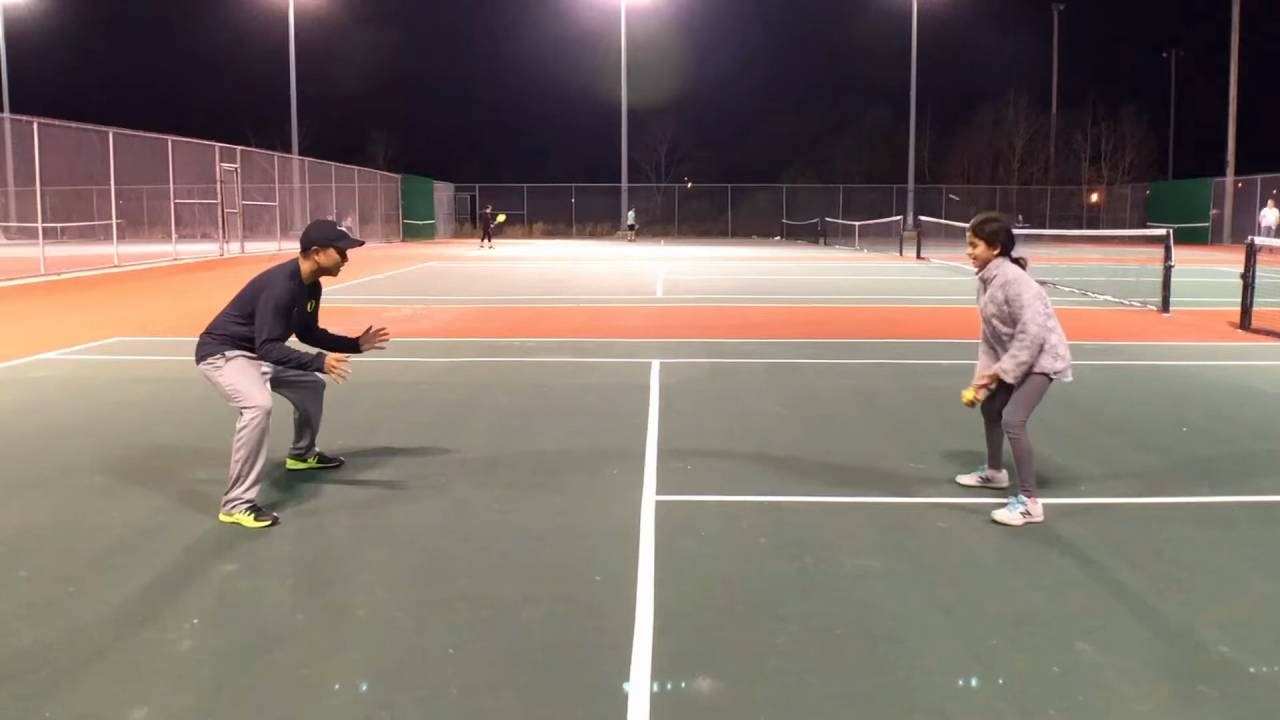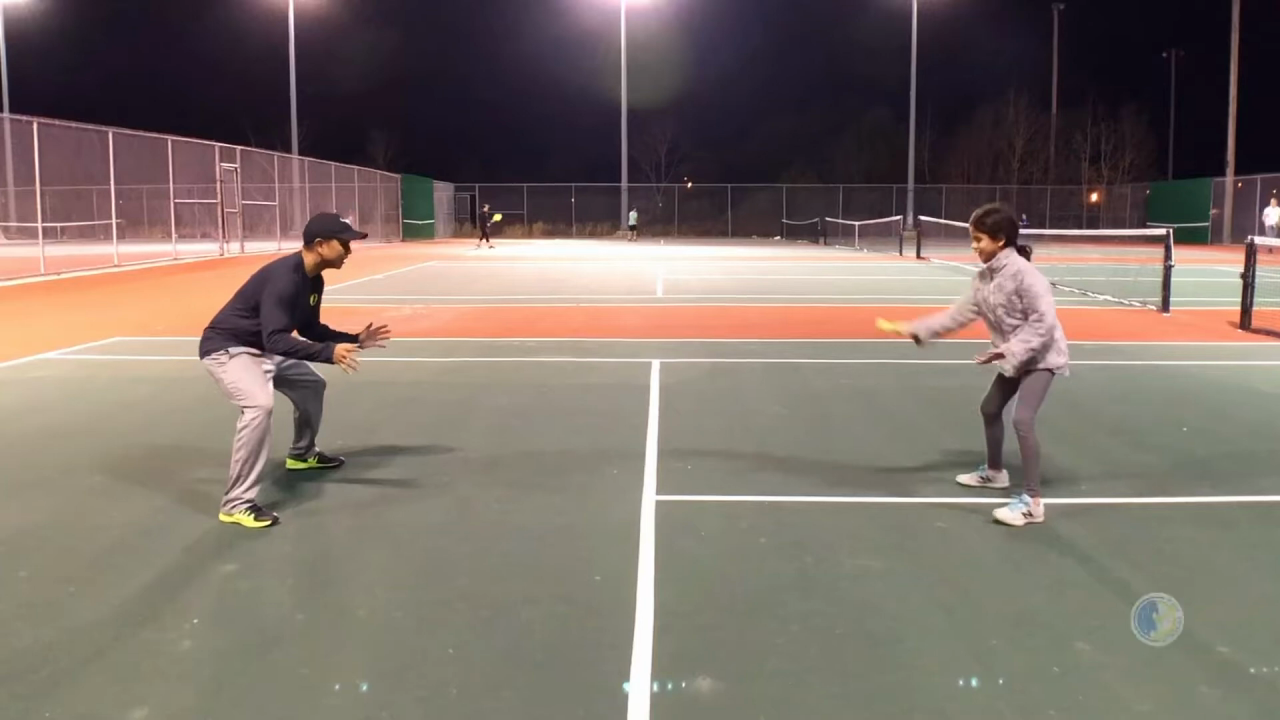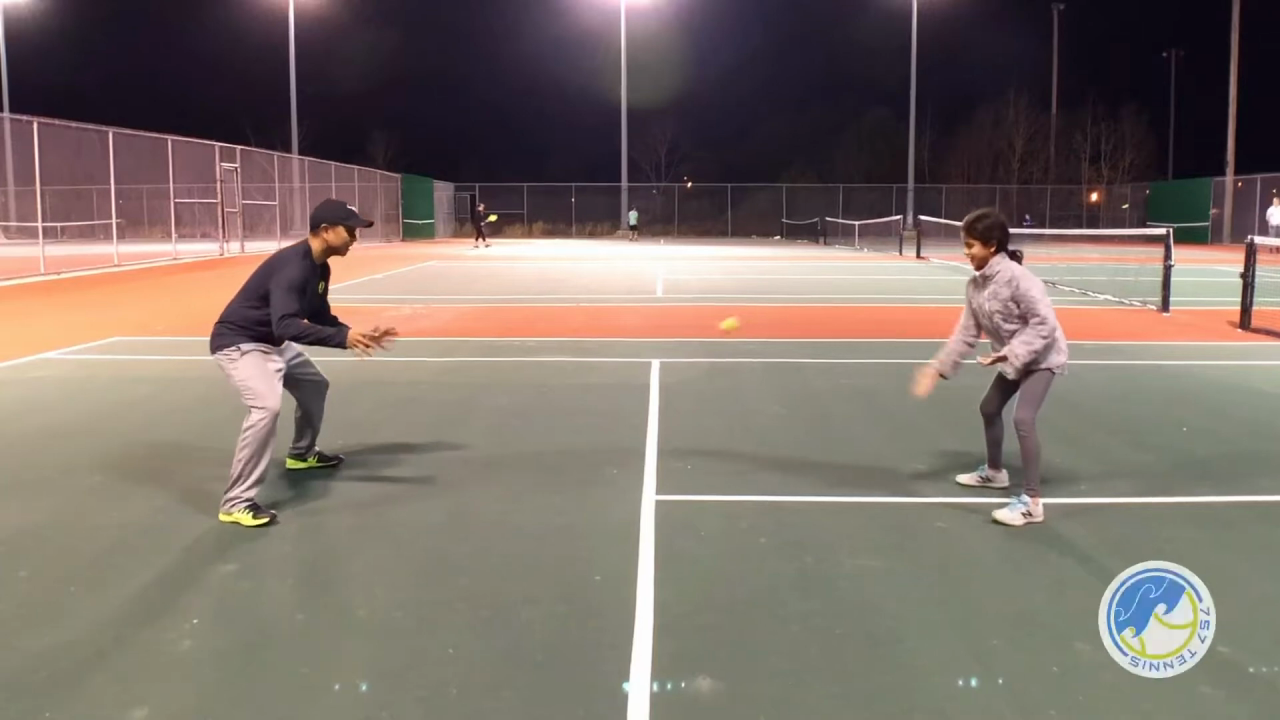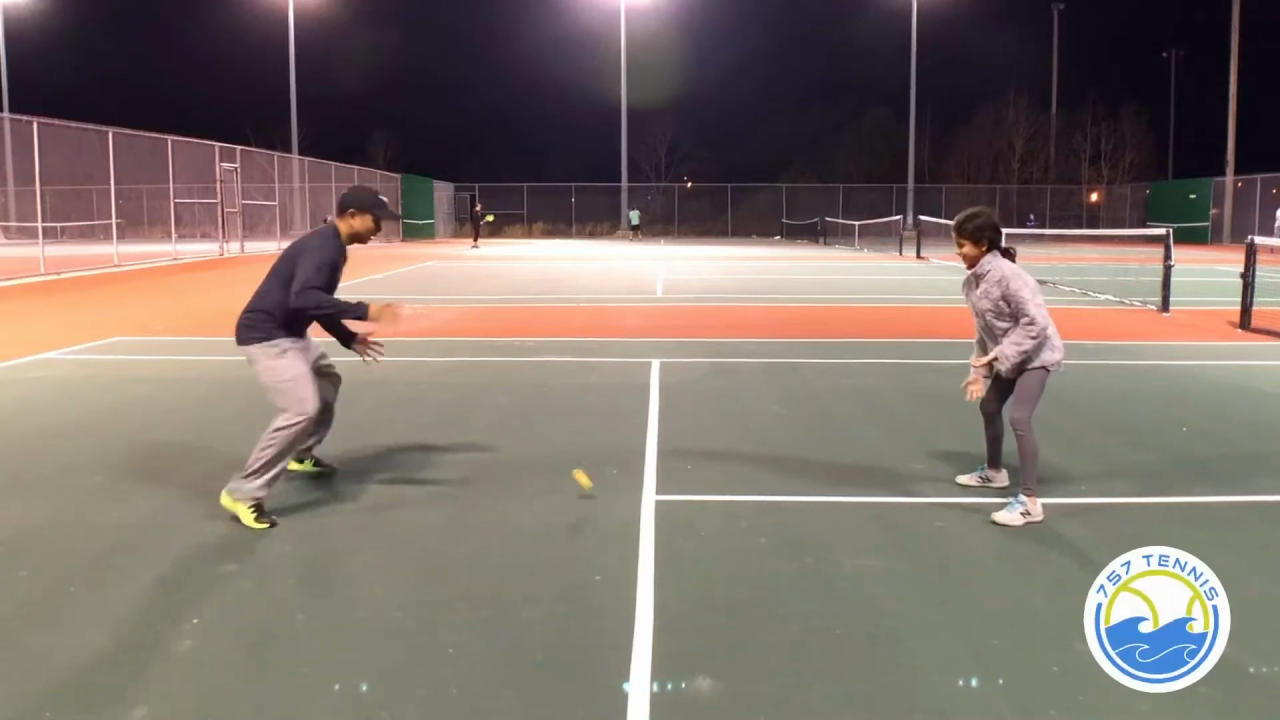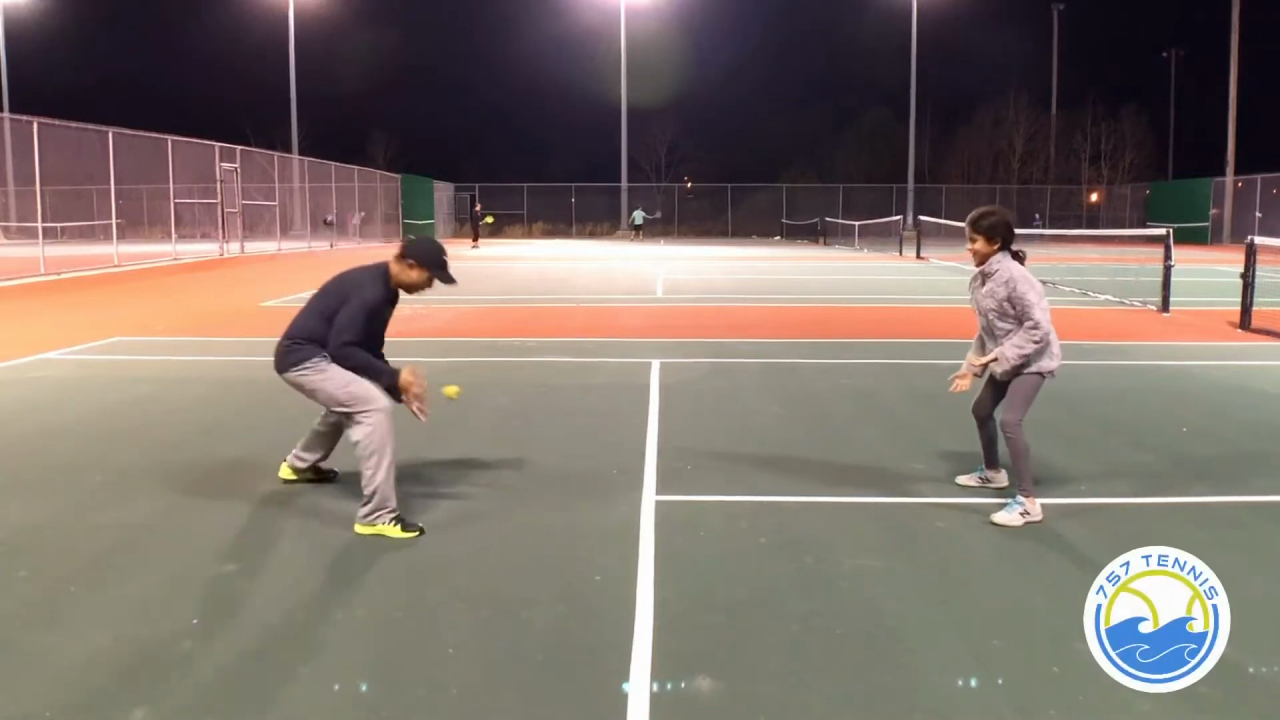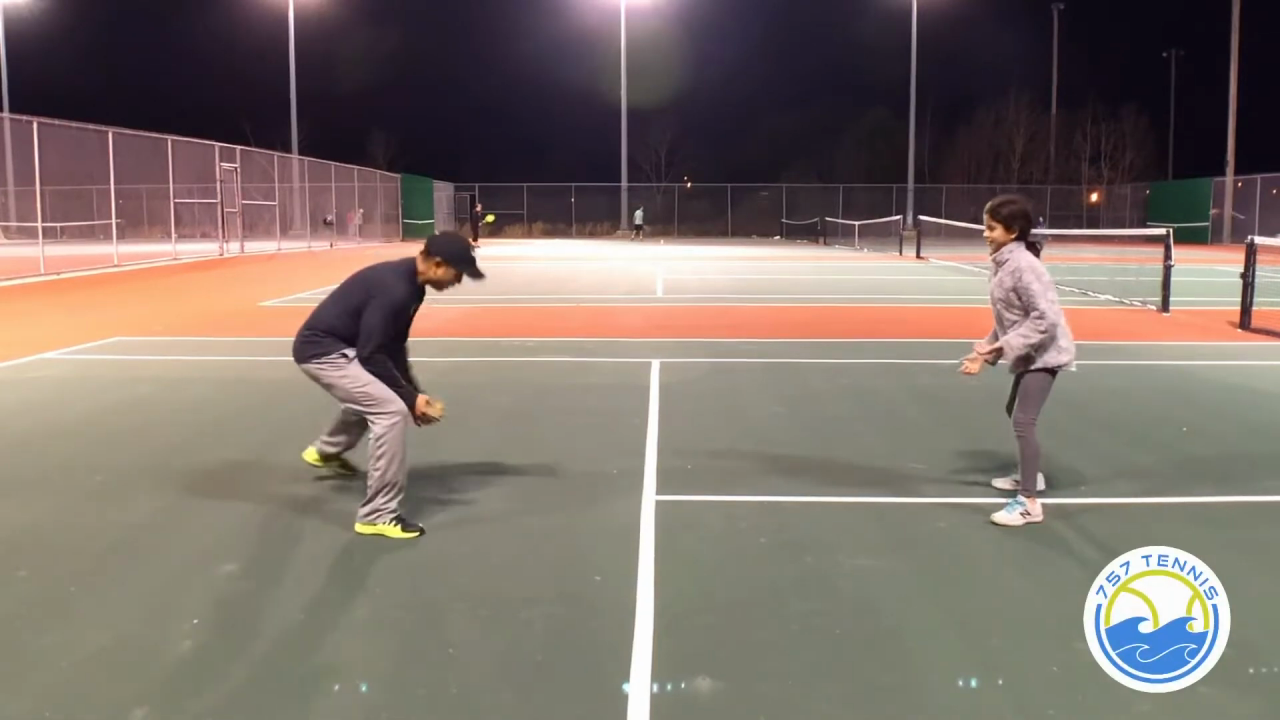
dt=0.3s
person 1, frame 1
left shoulder: (1014, 281)
right shoulder: (986, 283)
left elbow: (1032, 334)
right elbow: (989, 336)
left wrist: (1000, 371)
right wrist: (986, 374)
left hip: (1042, 358)
right hip: (1017, 360)
left knee: (1013, 422)
right knee: (990, 408)
left ankle: (1029, 502)
right ankle: (995, 471)
person 1, frame 2
left shoulder: (1023, 273)
right shoulder: (986, 277)
left elbow: (1045, 322)
right elbow: (960, 312)
left wrist: (1009, 350)
right wrist: (917, 330)
left hip: (1042, 357)
right hip: (1015, 358)
left knee: (1023, 420)
right knee: (990, 408)
left ankle: (1032, 501)
right ankle: (995, 471)
person 1, frame 3
left shoulder: (1016, 278)
right shoulder: (976, 284)
left elbow: (1045, 323)
right elbow: (967, 332)
left wrist: (1011, 353)
right wrist: (938, 367)
left hip: (1041, 357)
right hip: (1013, 360)
left knee: (1024, 420)
right knee: (989, 408)
left ankle: (1031, 502)
right ankle: (994, 471)
person 1, frame 4
left shoulder: (1008, 276)
right shoulder: (972, 282)
left elbow: (1035, 323)
right elbow: (985, 331)
left wrist: (1001, 354)
right wrist: (980, 370)
left hip: (1036, 354)
right hip: (1008, 357)
left knee: (1019, 419)
right knee: (989, 407)
left ankle: (1030, 502)
right ankle: (994, 471)
person 1, frame 5
left shoulder: (1015, 277)
right shoulder: (979, 279)
left elbow: (1038, 327)
left wrist: (1000, 355)
right wrist: (972, 366)
left hip: (1033, 359)
right hip: (1007, 360)
left knee: (1009, 421)
right knee: (982, 411)
left ankle: (1027, 502)
right ankle: (993, 472)
person 1, frame 6
left shoulder: (1024, 267)
right shoulder: (1000, 266)
left elbow: (1044, 319)
left wrist: (1007, 345)
right wrist: (984, 351)
left hip: (1043, 354)
right hip: (1027, 355)
left knee: (1023, 422)
right knee: (1015, 413)
left ankle: (1028, 503)
right ankle: (1029, 476)
person 2, frame 1
left shoulder: (311, 286)
right shoulder: (280, 286)
left elbow: (308, 333)
right elbow: (268, 347)
left wrist: (355, 344)
right wrist: (318, 361)
left hip: (256, 349)
right hip: (222, 352)
left knee: (311, 386)
right knee: (259, 405)
left ankle: (302, 454)
right ankle: (237, 503)
person 2, frame 2
left shoulder: (313, 280)
right shoulder: (284, 278)
left elbow: (309, 328)
right elbow: (276, 339)
left wrist: (354, 340)
right wrist: (329, 352)
left hip: (261, 347)
right hip: (227, 347)
left knee: (311, 385)
right knee: (260, 405)
left ankle: (302, 454)
right ankle: (237, 503)
person 2, frame 3
left shoulder: (320, 267)
right shoulder: (293, 266)
left elbow: (319, 316)
right elbow: (286, 324)
left wrist: (358, 334)
right wrist: (341, 337)
left hip: (273, 342)
right hip: (238, 342)
left knee: (314, 385)
right knee: (267, 406)
left ankle: (302, 453)
right ankle: (237, 502)
person 2, frame 4
left shoulder: (336, 249)
right shoulder: (323, 247)
right elbow: (303, 298)
left wrist: (349, 337)
right wrist: (362, 311)
left hip: (287, 333)
right hip: (266, 334)
left knee: (328, 383)
right knee: (303, 409)
left ankle: (301, 456)
right ankle: (244, 492)
person 2, frame 5
left shoulder: (387, 291)
right shoulder: (369, 290)
left elbow: (370, 347)
right elbow: (343, 348)
left wrist: (399, 389)
right wrist: (393, 378)
left hip: (309, 355)
right hip: (303, 359)
left knee: (347, 406)
right knee: (375, 408)
left ankle: (299, 465)
right ankle: (377, 515)
person 2, frame 6
left shoulder: (412, 286)
right shoulder: (394, 290)
left elbow: (394, 346)
right elbow: (372, 353)
left wrist: (412, 390)
right wrist: (411, 398)
left hip: (329, 346)
right hip: (321, 350)
left knee: (369, 397)
right knee: (390, 411)
left ankle: (326, 451)
right ankle: (378, 515)
